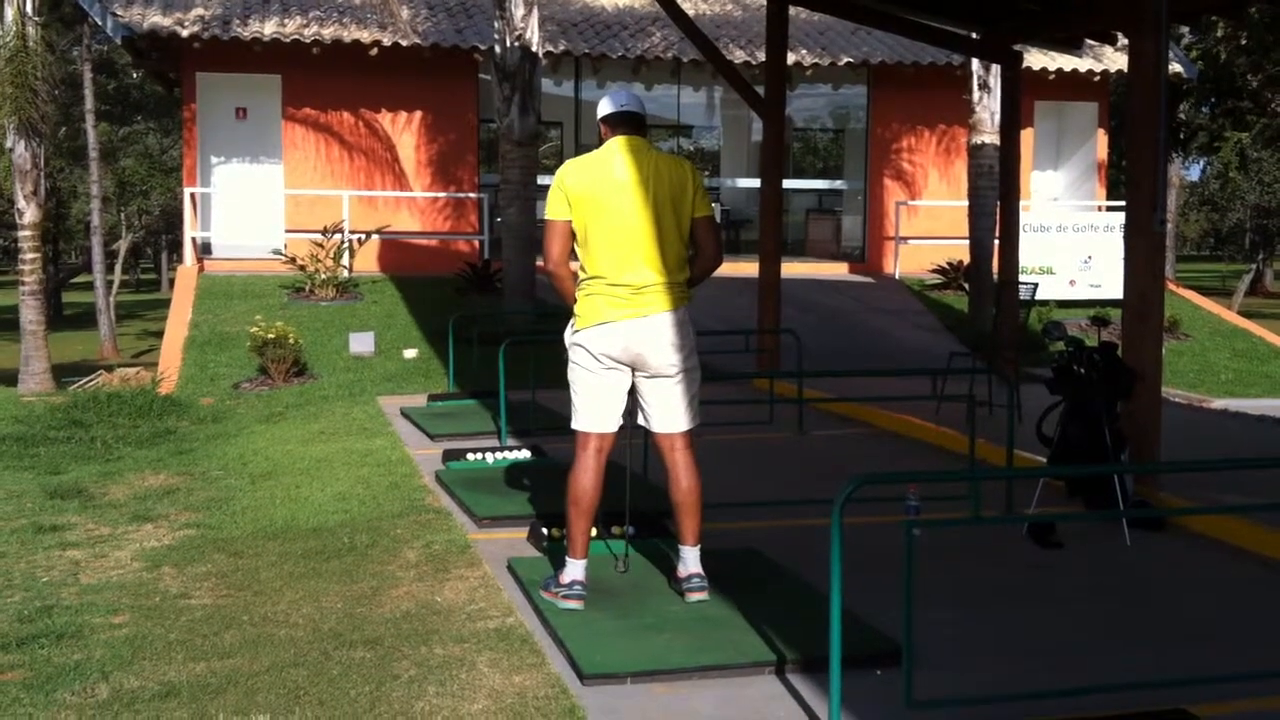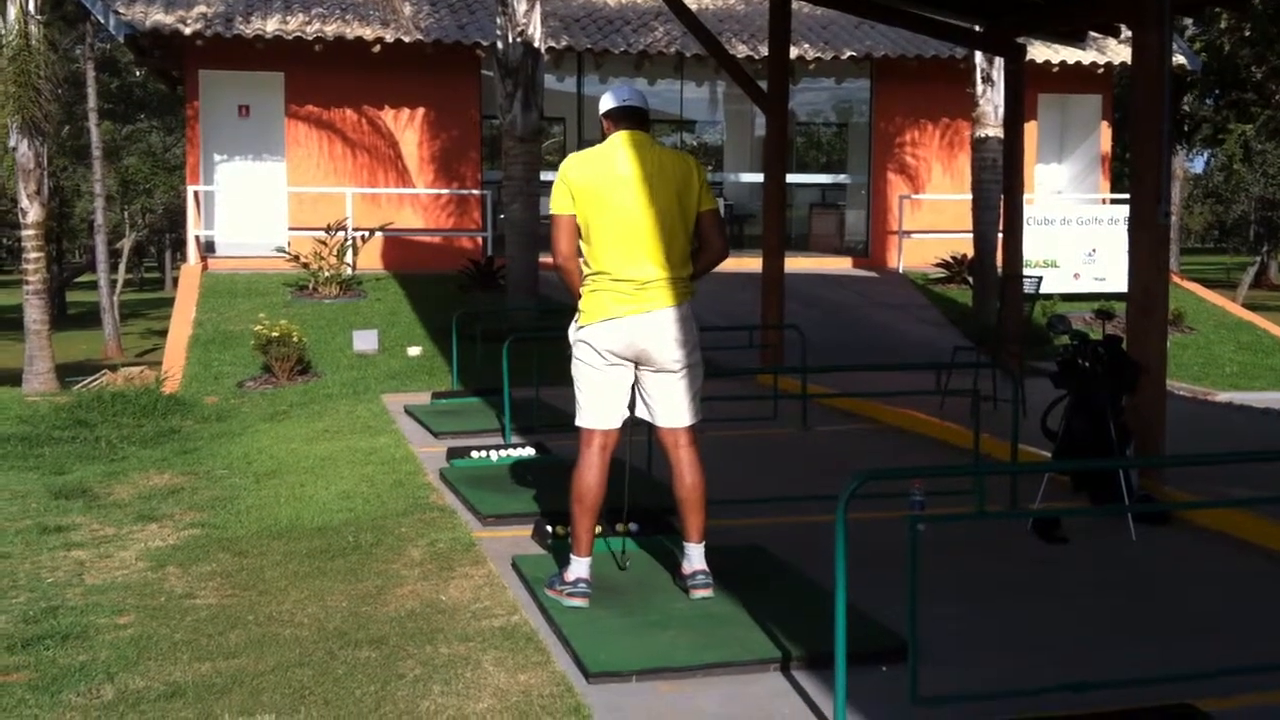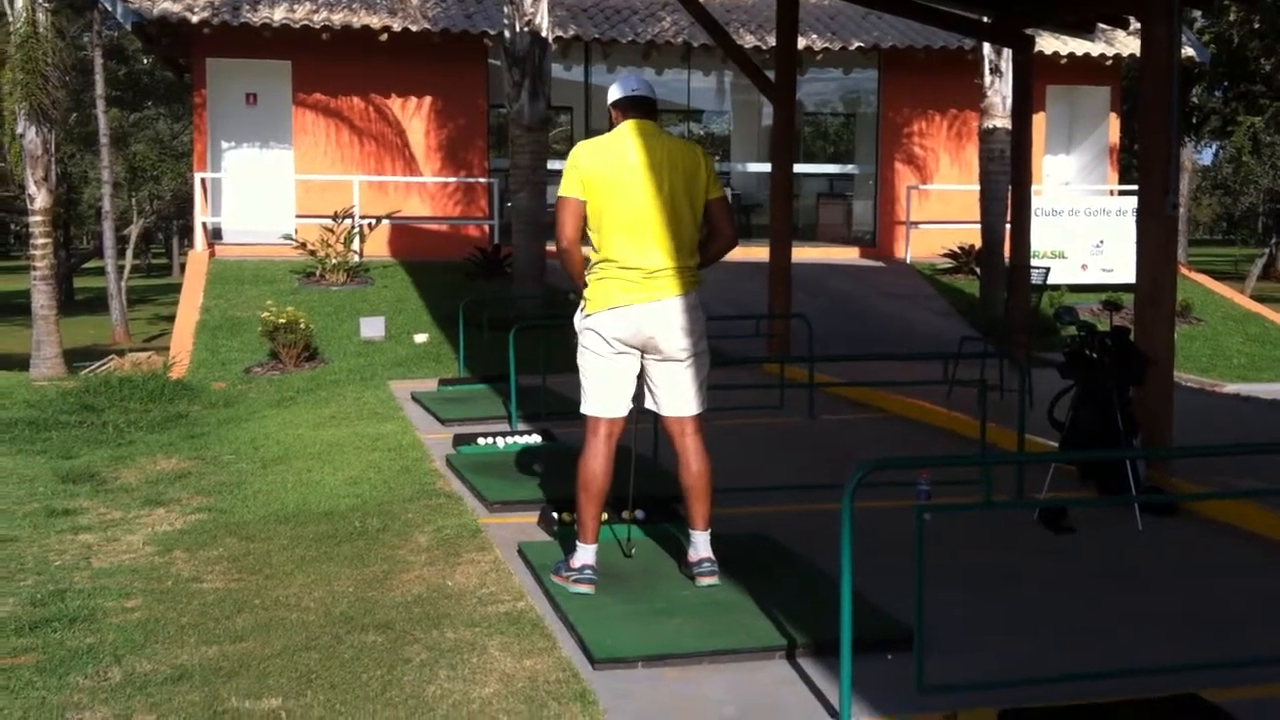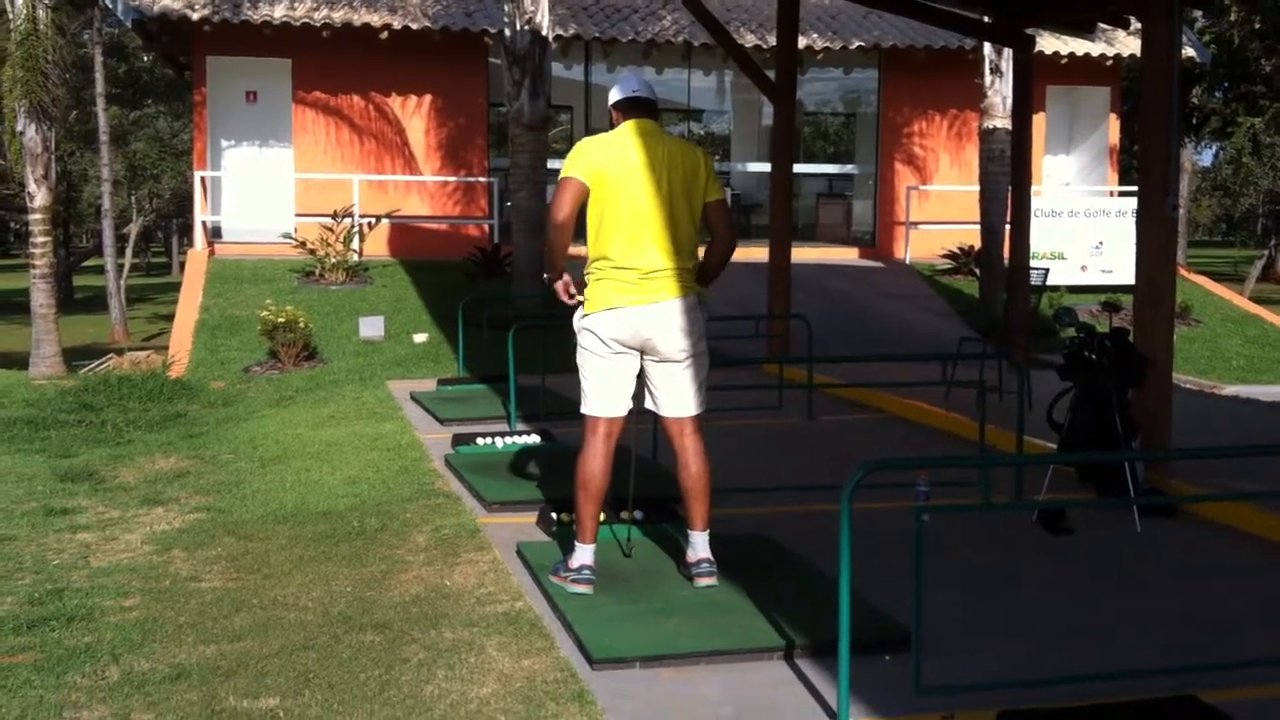
dt=0.3s
person 1, frame 1
left shoulder: (573, 172)
right shoulder: (681, 171)
left elbow: (555, 262)
right elbow: (710, 253)
left hip: (598, 326)
right hip: (666, 323)
left knee: (591, 449)
right knee: (678, 446)
left ankle: (573, 574)
right ankle: (691, 569)
person 1, frame 2
left shoulder: (576, 166)
right shoulder: (685, 165)
left elbow: (564, 256)
right elbow: (716, 246)
left hip: (602, 321)
right hip: (669, 317)
left knee: (595, 445)
right knee: (681, 441)
left ankle: (578, 573)
right ankle: (696, 565)
person 1, frame 3
left shoulder: (588, 153)
right shoulder: (692, 155)
left elbow: (567, 240)
right elbow: (725, 235)
left wrist: (585, 285)
left hip: (609, 310)
right hip: (676, 307)
left knee: (601, 433)
right knee: (687, 431)
left ankle: (584, 559)
right ankle: (702, 552)
person 1, frame 4
left shoulder: (591, 148)
right shoulder: (693, 156)
left elbow: (559, 218)
right elbow: (724, 238)
left wrist: (556, 274)
left hip: (608, 309)
right hip: (675, 307)
left knee: (600, 434)
right knee: (686, 431)
left ankle: (583, 559)
right ankle: (701, 553)
